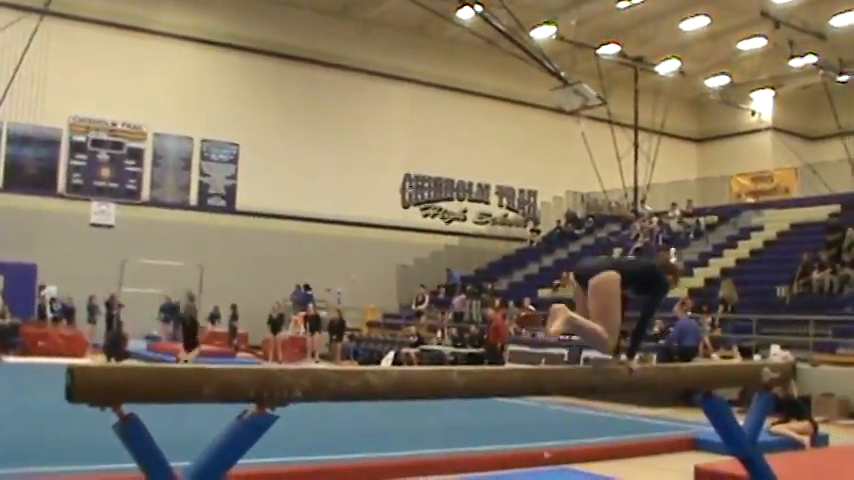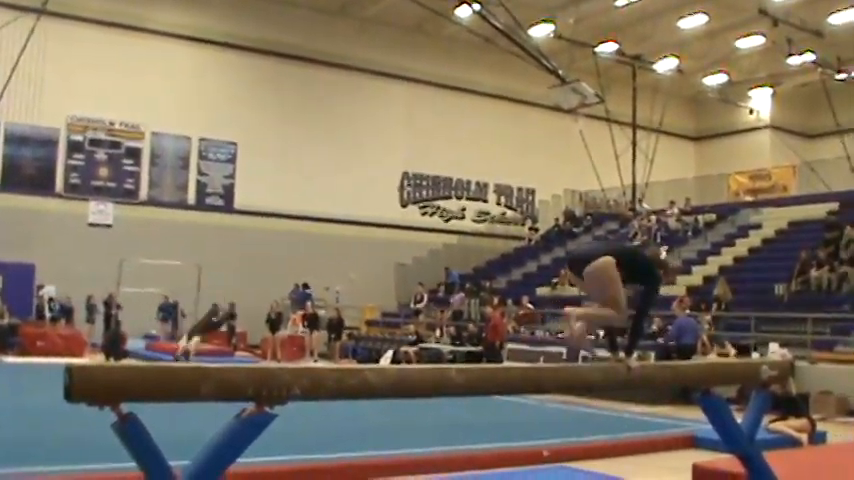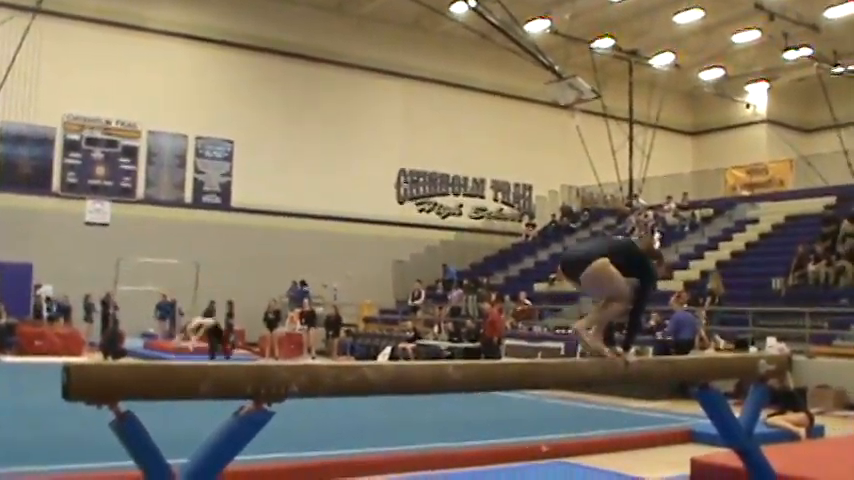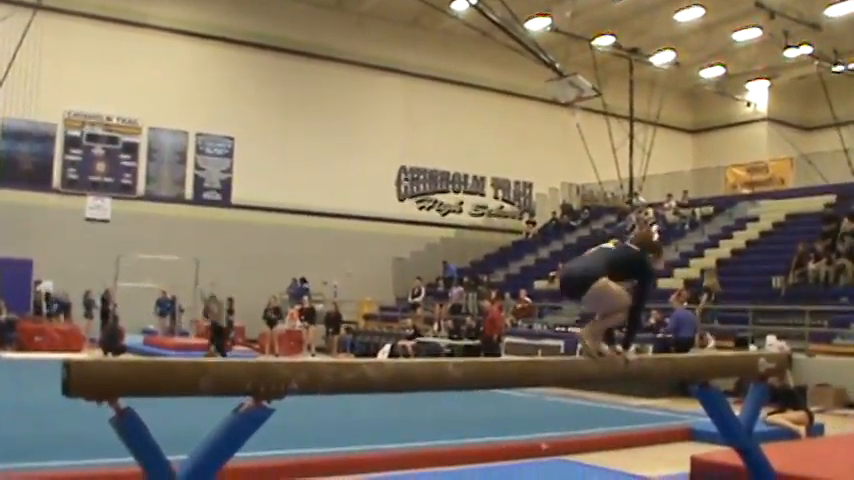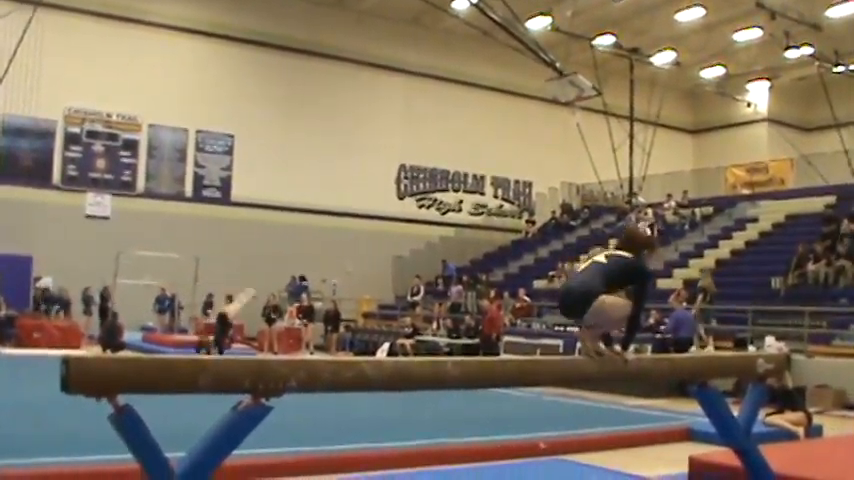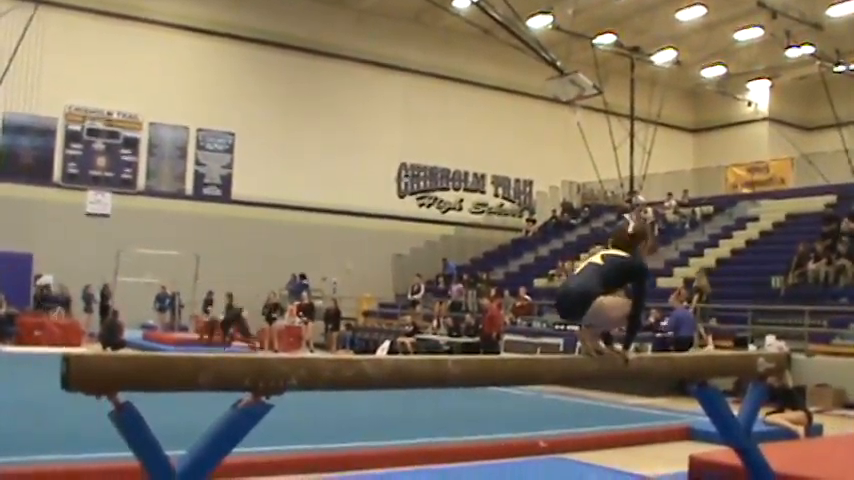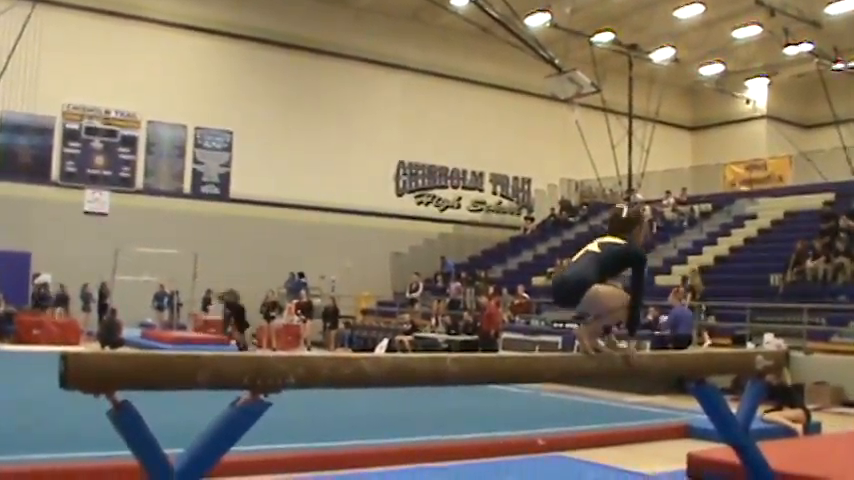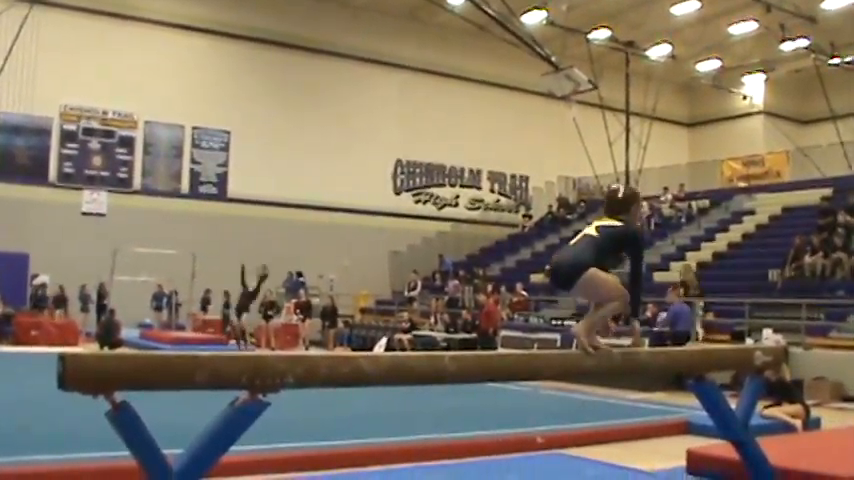
dt=0.1s
person 1, frame 1
right shoulder: (661, 281)
left elbow: (620, 312)
right elbow: (645, 319)
left wrist: (616, 353)
right wrist: (630, 356)
left hip: (584, 271)
right hip: (604, 273)
right knee: (604, 344)
right ankle: (568, 316)
person 1, frame 2
right shoulder: (653, 274)
right elbow: (640, 315)
left wrist: (614, 351)
right wrist: (629, 354)
left hip: (577, 258)
right hip: (597, 261)
right knee: (620, 316)
right ankle: (575, 313)
person 1, frame 3
right shoulder: (647, 268)
right elbow: (637, 311)
left wrist: (610, 346)
right wrist: (626, 349)
right hip: (589, 261)
right knee: (626, 299)
left ankle: (595, 335)
right ankle: (584, 326)
person 1, frame 4
right shoulder: (645, 266)
left elbow: (608, 306)
right elbow: (637, 310)
right wrist: (626, 348)
left hip: (568, 278)
right hip: (587, 279)
right knee: (630, 305)
left ankle: (596, 339)
right ankle: (589, 333)
person 1, frame 5
right shoulder: (640, 269)
right elbow: (637, 312)
left wrist: (609, 345)
right wrist: (624, 348)
left hip: (566, 299)
right hip: (583, 300)
left knee: (617, 300)
right knee: (632, 310)
left ankle: (594, 338)
right ankle: (589, 332)
person 1, frame 6
left shoulder: (603, 255)
right shoulder: (638, 267)
right elbow: (637, 311)
left wrist: (609, 344)
right wrist: (626, 348)
left hip: (563, 301)
right hip: (581, 302)
left knee: (616, 298)
right knee: (631, 309)
left ankle: (591, 333)
right ankle: (588, 333)
person 1, frame 7
left shoulder: (600, 242)
right shoulder: (635, 251)
right elbow: (636, 295)
left wrist: (605, 327)
right wrist: (632, 337)
left hip: (560, 289)
right hip: (579, 288)
left knee: (614, 292)
right knee: (626, 303)
left ankle: (590, 334)
right ankle: (586, 331)
person 1, frame 8
left shoulder: (598, 225)
right shoulder: (633, 233)
right elbow: (636, 278)
right wrist: (634, 317)
left hip: (557, 269)
right hip: (575, 270)
left knee: (611, 285)
right knee: (622, 298)
left ankle: (589, 334)
right ankle: (584, 328)
